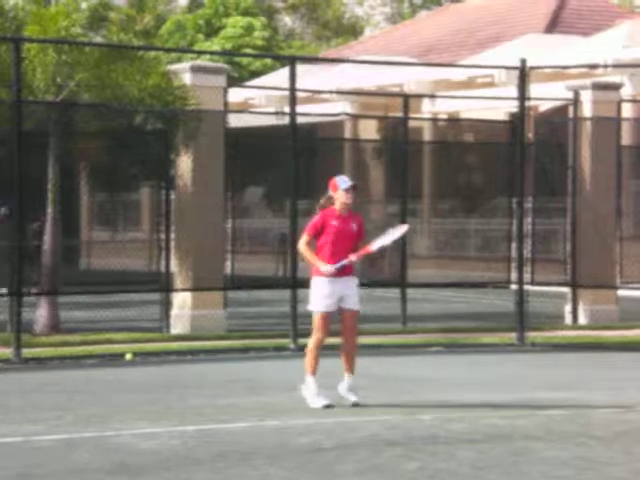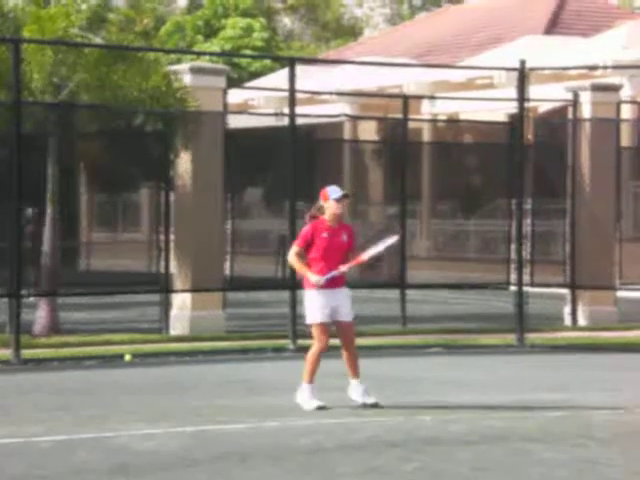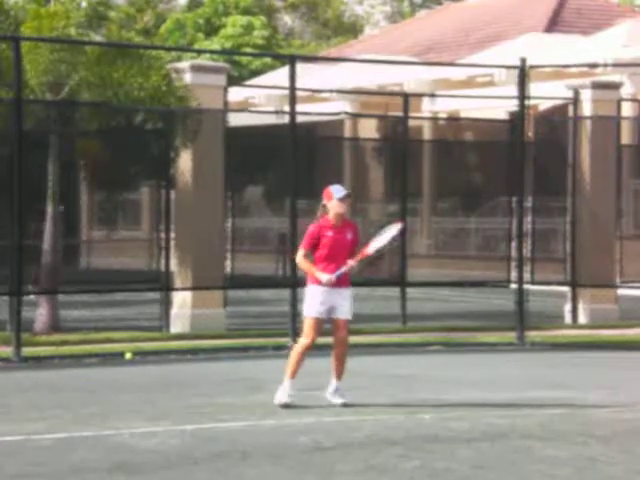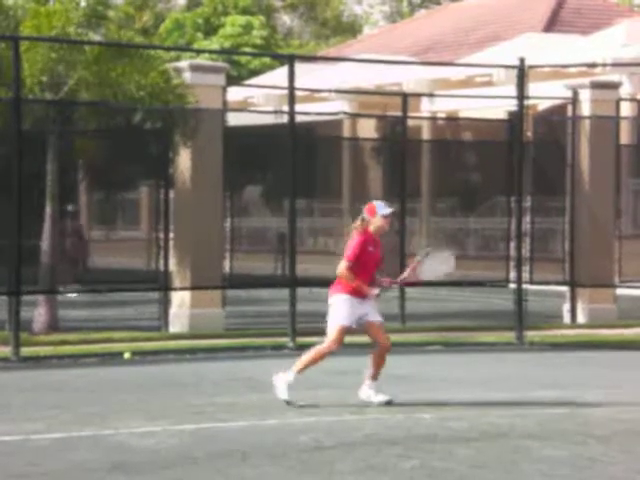
dt=0.5s
person 1, frame 1
left shoulder: (356, 219)
right shoulder: (323, 217)
right elbow: (303, 245)
left wrist: (357, 256)
right wrist: (320, 264)
left hip: (348, 279)
right hip: (324, 280)
left knee: (351, 334)
right knee: (320, 334)
left ankle: (347, 384)
right ankle: (310, 385)
person 1, frame 2
left shoulder: (347, 230)
right shoulder: (312, 228)
right elbow: (292, 256)
left wrist: (347, 266)
right wrist: (309, 275)
left hip: (340, 290)
right hip: (317, 291)
left knee: (349, 341)
right knee: (321, 343)
left ankle: (356, 388)
right ankle: (305, 391)
person 1, frame 3
left shoulder: (352, 228)
right shoulder: (317, 227)
right elbow: (300, 258)
left wrist: (352, 263)
right wrist: (319, 274)
left hip: (342, 289)
right hip: (318, 288)
left knee: (342, 341)
right knee: (308, 339)
left ankle: (334, 388)
right ankle: (286, 387)
person 1, frame 4
left shoulder: (376, 242)
right shoulder: (359, 238)
right elbow: (342, 271)
left wrist: (382, 281)
right wrist: (366, 289)
left hip: (363, 300)
right hip: (344, 297)
left knee: (384, 343)
right knee: (331, 344)
left ankle: (369, 388)
right ankle: (286, 378)
